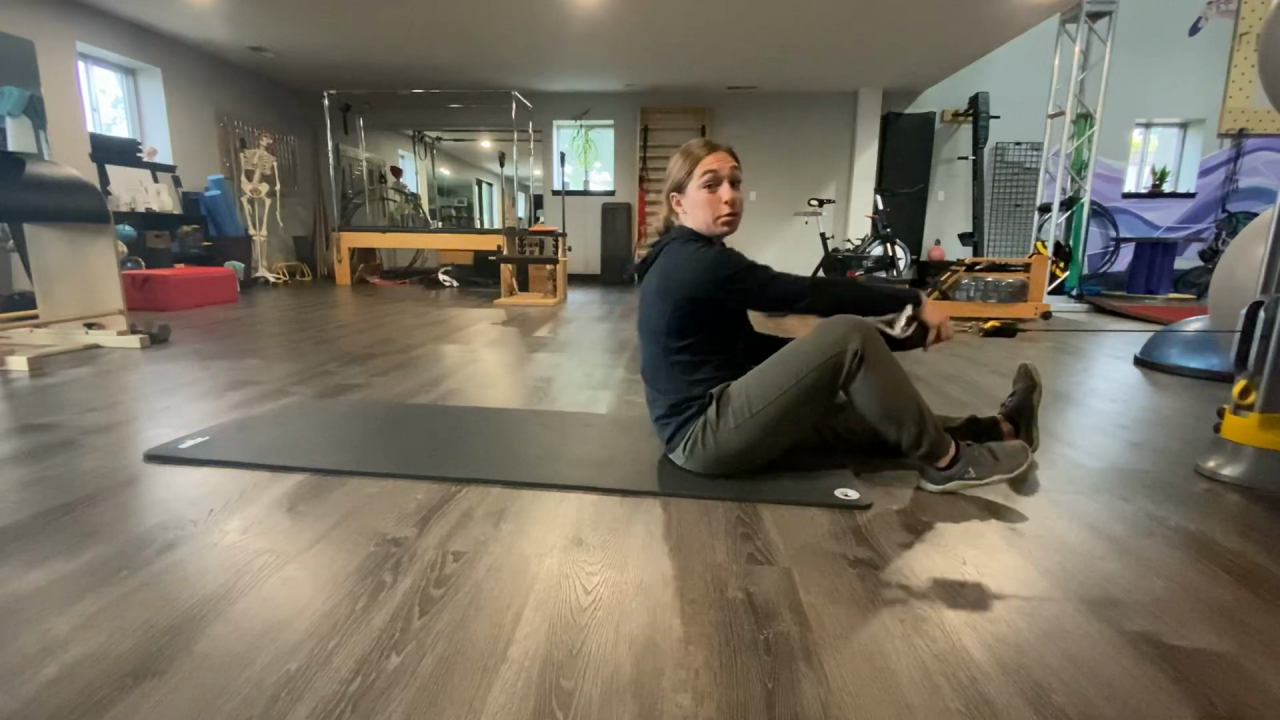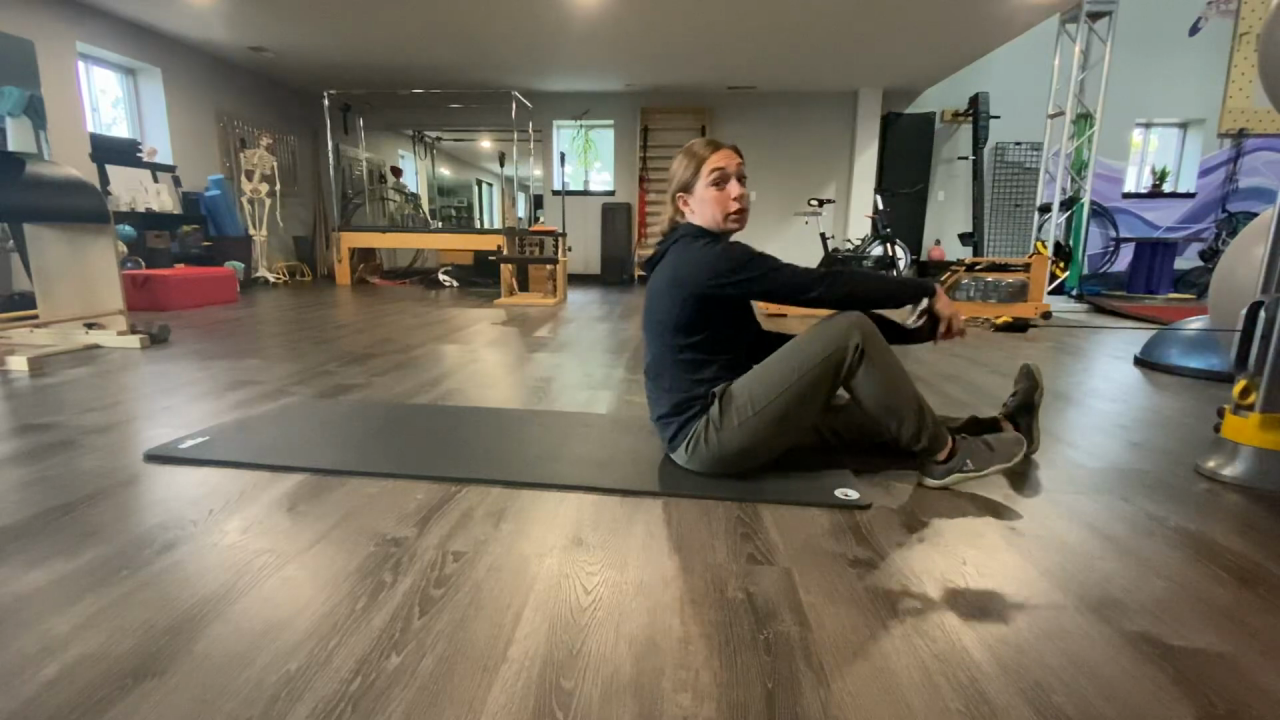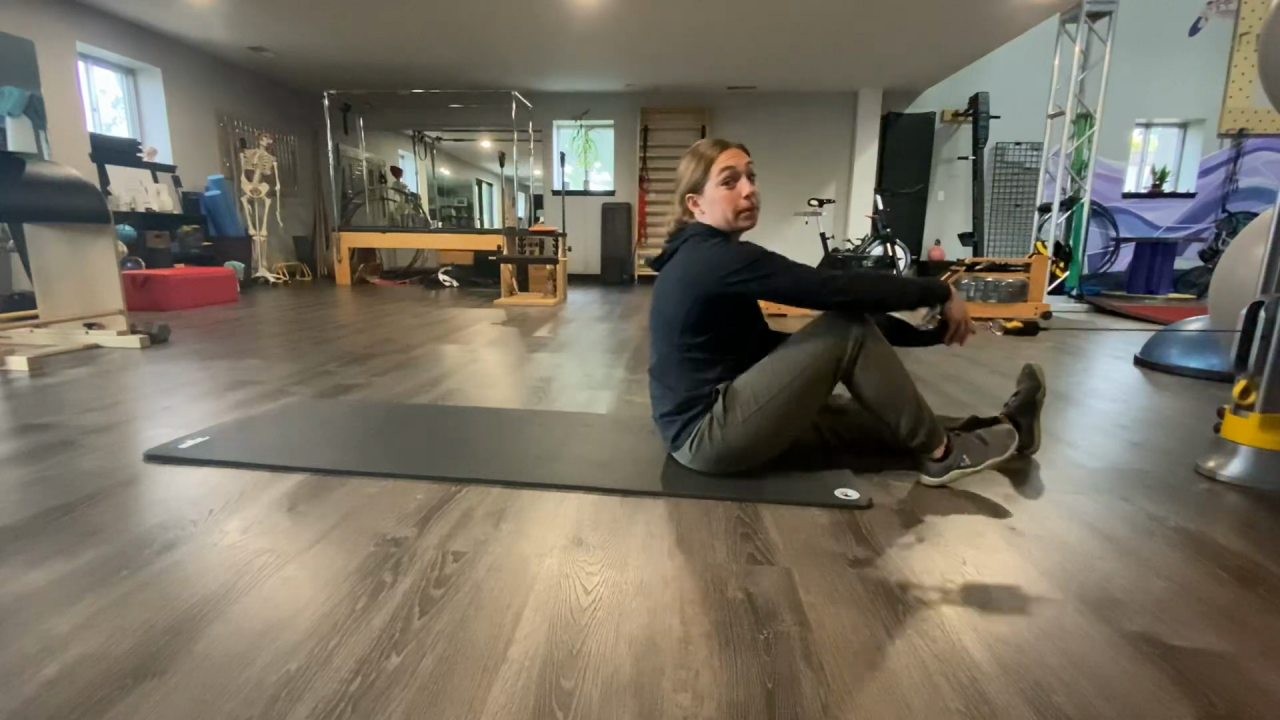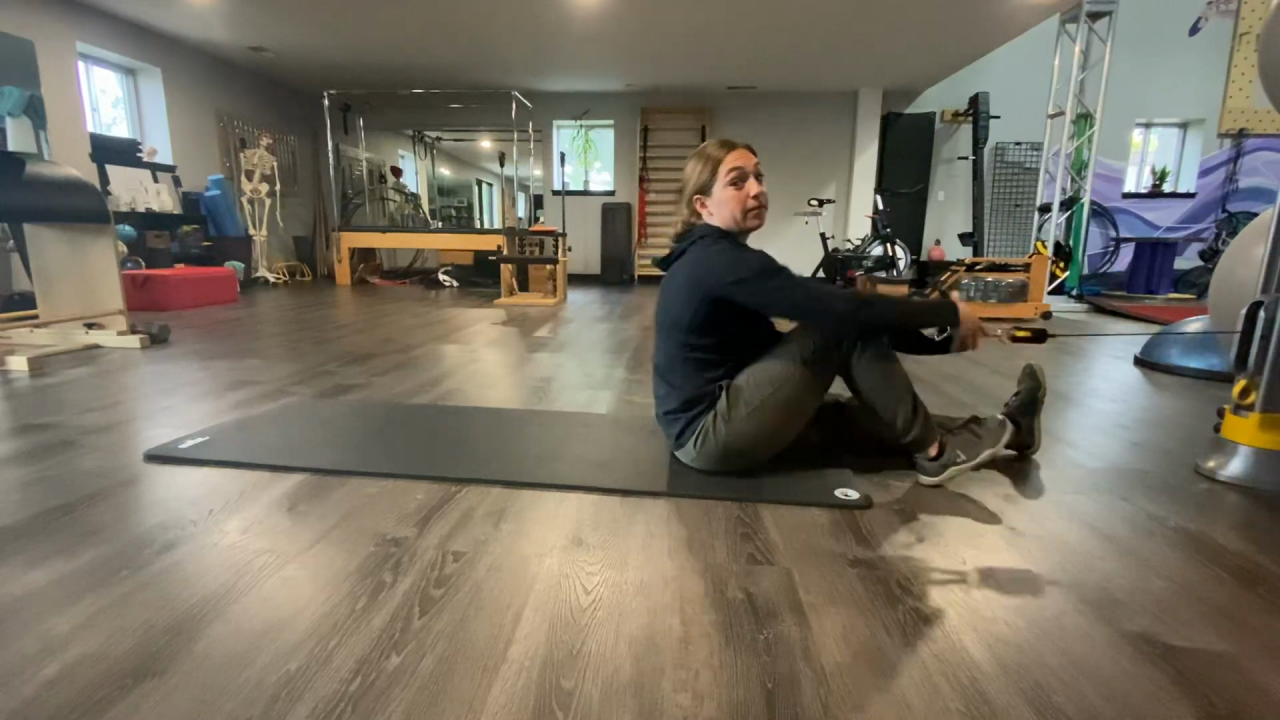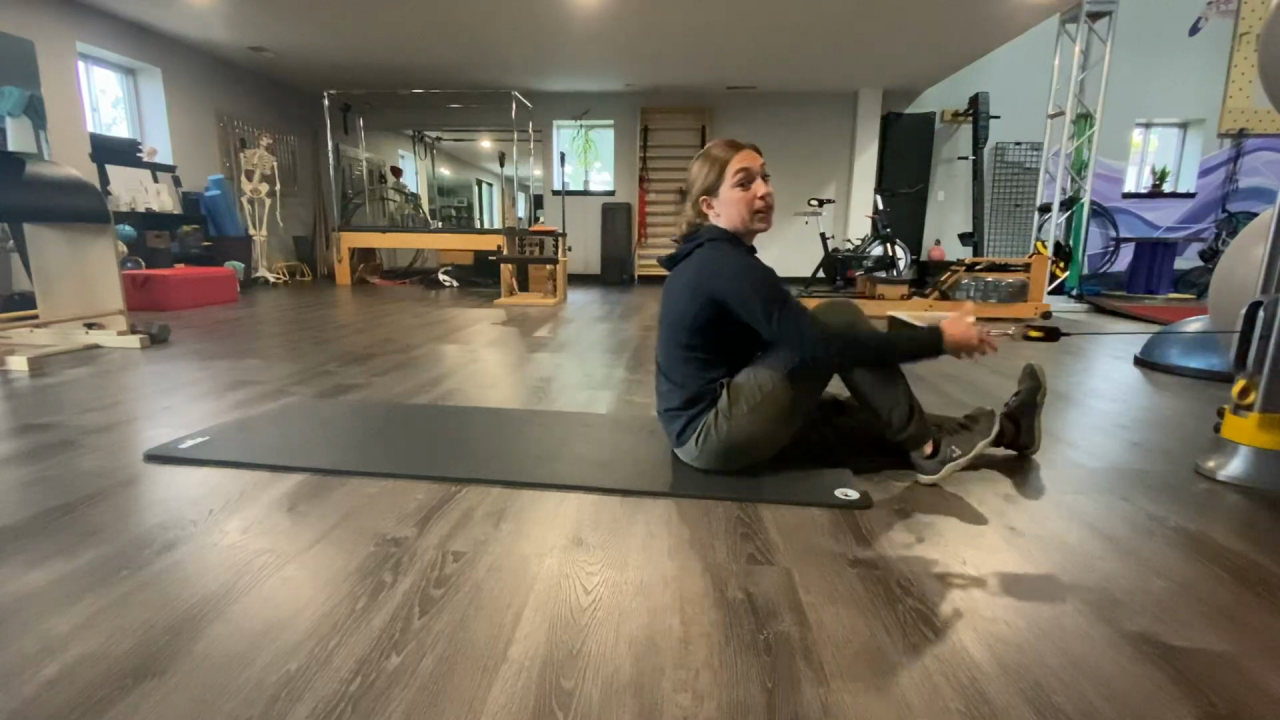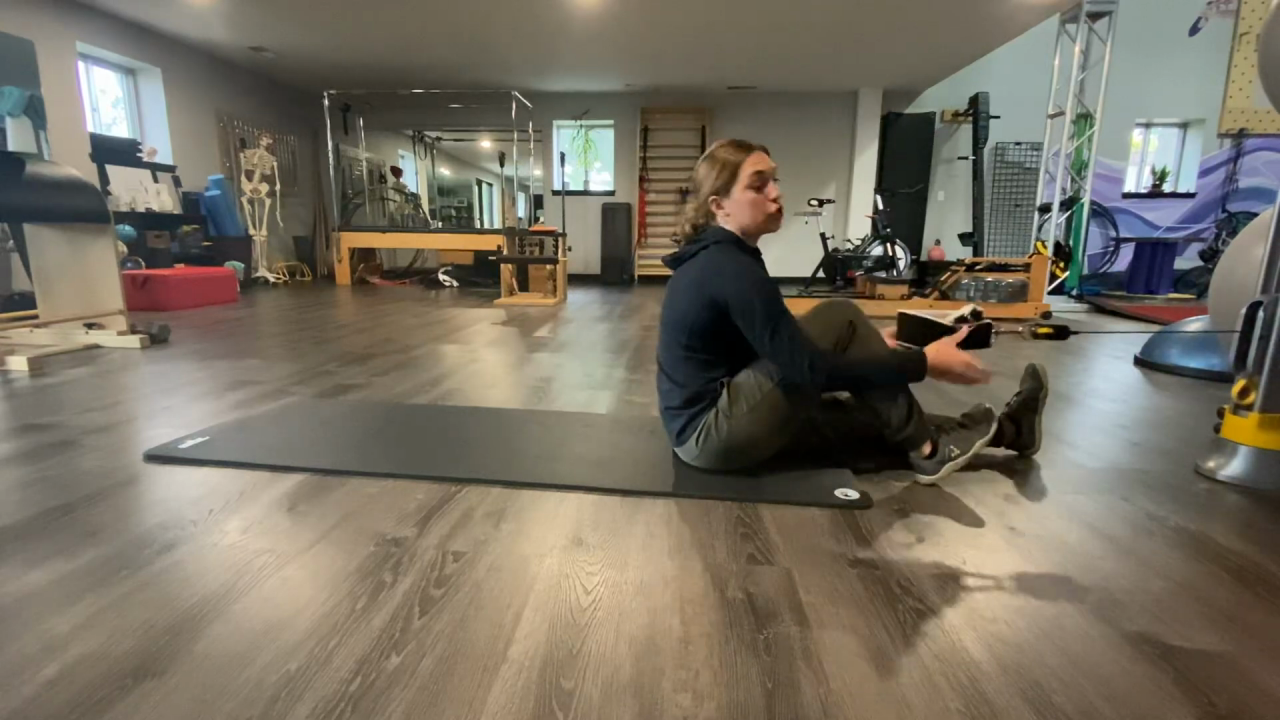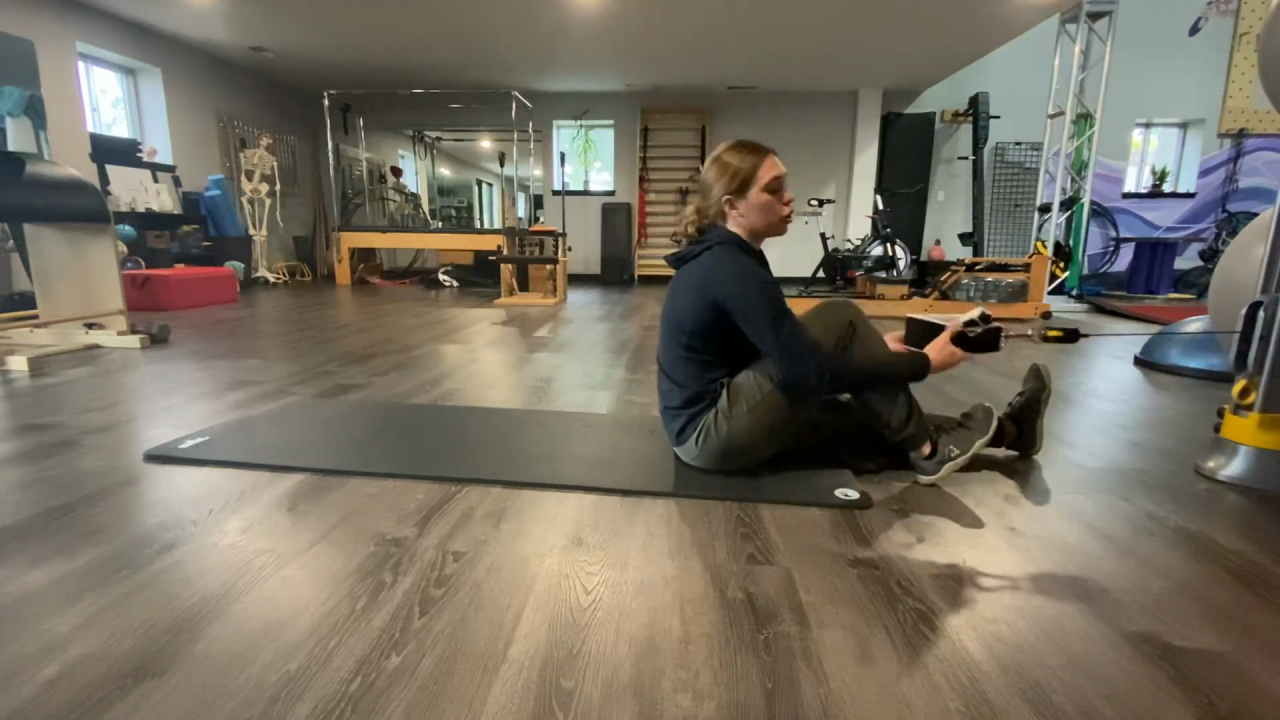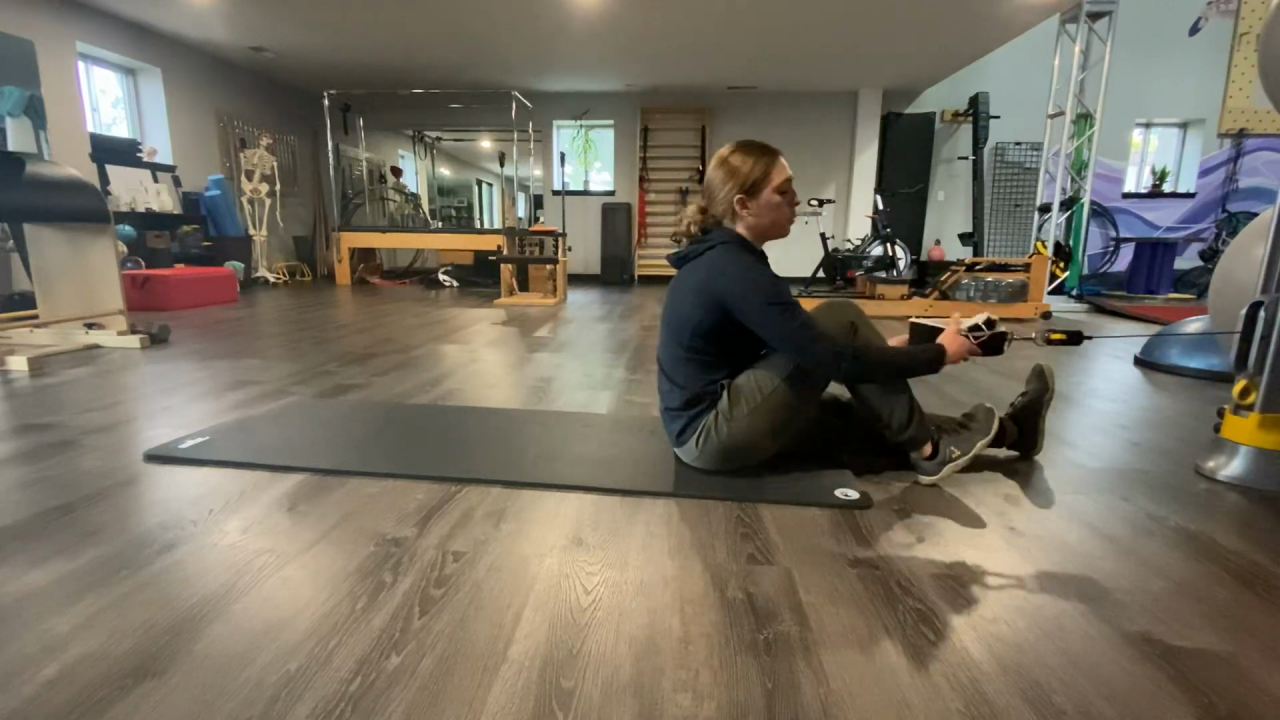
dt=0.1s
person 1, frame 1
left shoulder: (690, 256)
right shoulder: (699, 262)
left elbow: (744, 344)
right elbow: (806, 294)
left wrist: (815, 358)
right wrist: (912, 299)
left hip: (713, 418)
right hip: (704, 437)
left knee: (859, 411)
right knee: (850, 334)
left ankle: (1000, 429)
right ankle: (945, 460)
person 1, frame 2
left shoulder: (694, 254)
right shoulder: (709, 259)
left elbow: (753, 343)
right elbow: (821, 285)
right wrist: (927, 292)
left hip: (709, 422)
right hip: (706, 438)
left knee: (861, 413)
right knee: (849, 330)
left ankle: (1000, 428)
right ankle: (944, 455)
person 1, frame 3
left shoulder: (702, 253)
right shoulder: (720, 257)
left elbow: (759, 342)
right elbow: (832, 289)
right wrist: (939, 292)
left hip: (709, 423)
right hip: (709, 436)
left knee: (866, 414)
right knee: (849, 328)
left ankle: (1004, 427)
right ankle: (941, 453)
person 1, frame 4
left shoulder: (707, 254)
right shoulder: (726, 261)
left elbow: (769, 343)
right elbow: (837, 307)
right wrist: (945, 310)
left hip: (711, 422)
right hip: (713, 436)
left knee: (862, 414)
right knee: (840, 323)
left ankle: (1007, 429)
right ankle: (933, 450)
person 1, frame 5
left shoulder: (712, 256)
right shoulder: (730, 265)
left elbow: (787, 340)
right elbow: (819, 346)
right wrist: (939, 339)
left hip: (710, 422)
right hip: (713, 433)
right knee: (842, 319)
left ankle: (1008, 429)
right ankle: (929, 448)
person 1, frame 6
left shoulder: (716, 254)
right shoulder: (732, 270)
left elbow: (786, 347)
right elbow: (809, 370)
left wrist: (866, 345)
right wrist: (923, 363)
left hip: (710, 422)
right hip: (714, 433)
left knee: (863, 413)
right knee: (840, 317)
left ankle: (1004, 430)
right ankle: (927, 449)
person 1, frame 7
left shoulder: (719, 255)
right shoulder: (735, 271)
left elbow: (789, 349)
right elbow: (815, 372)
left wrist: (870, 347)
right wrist: (923, 363)
left hip: (708, 423)
right hip: (713, 433)
left knee: (863, 413)
right knee: (839, 317)
left ankle: (1006, 430)
right ankle: (926, 449)
person 1, frame 8
left shoulder: (718, 255)
right shoulder: (739, 273)
left elbow: (797, 343)
right elbow: (834, 359)
left wrist: (880, 348)
right wrist: (937, 354)
left hip: (706, 422)
right hip: (713, 435)
left knee: (866, 413)
right knee: (841, 318)
left ankle: (1007, 430)
right ankle: (929, 449)
